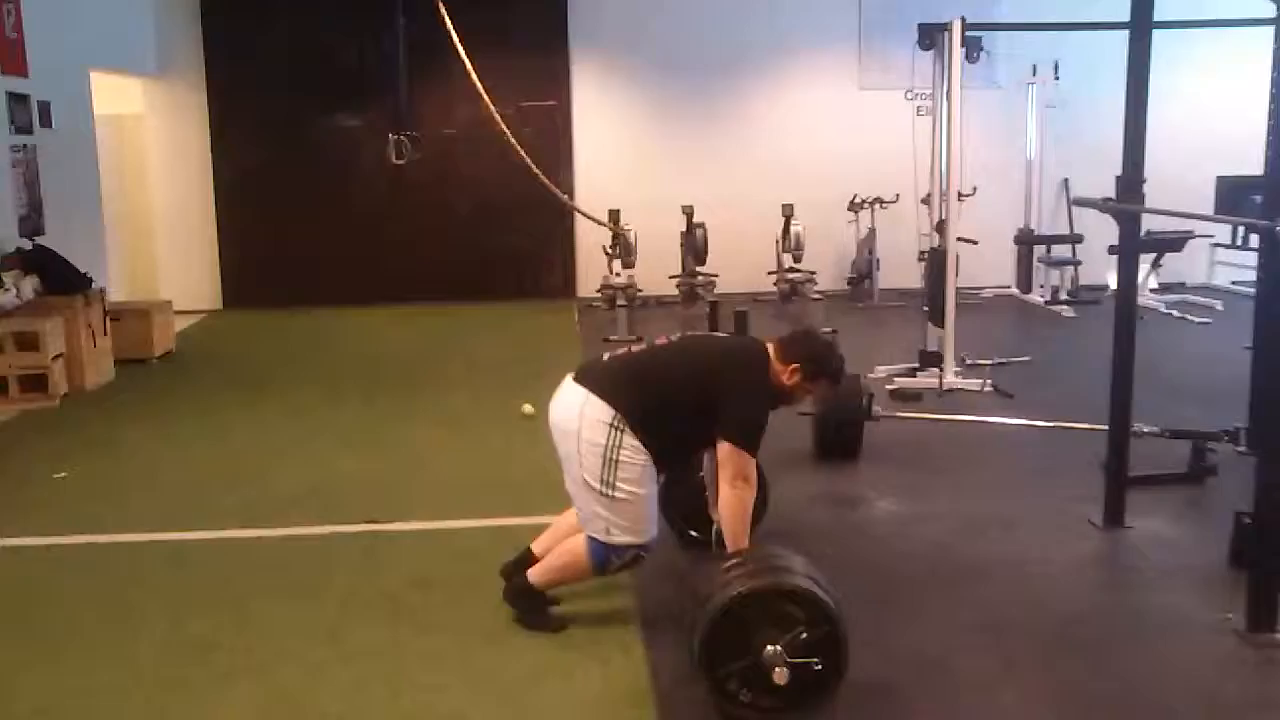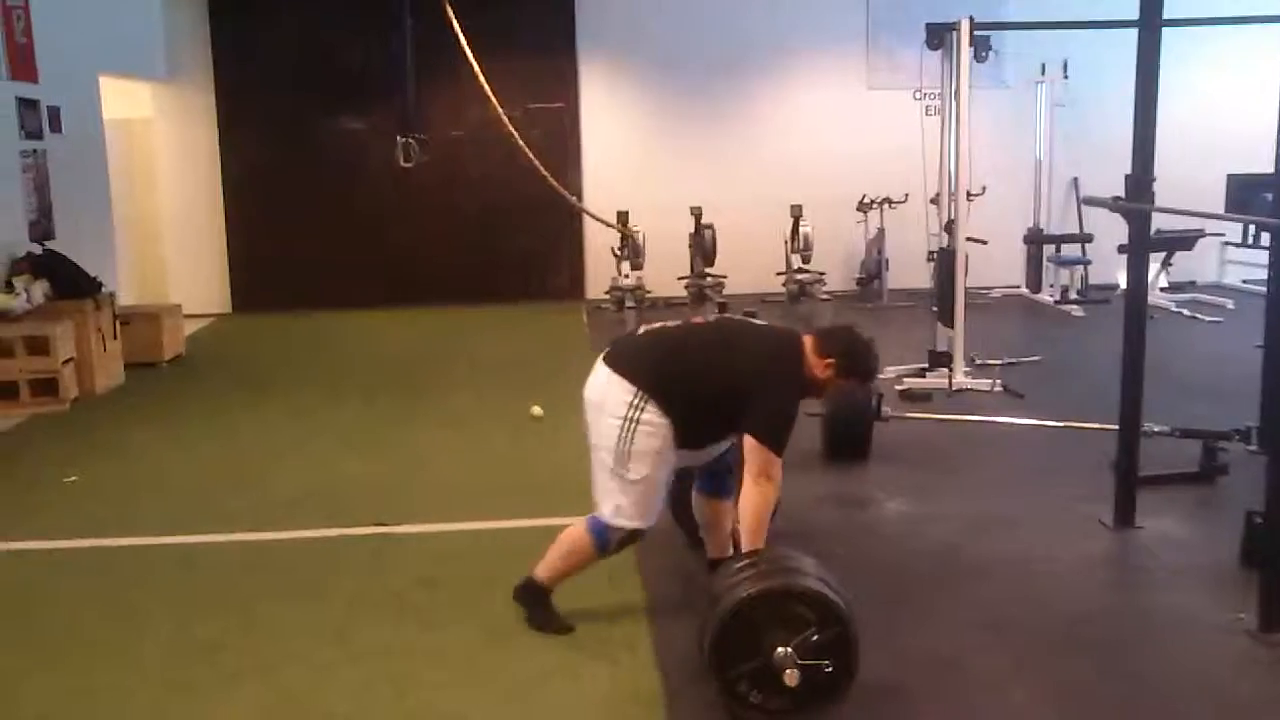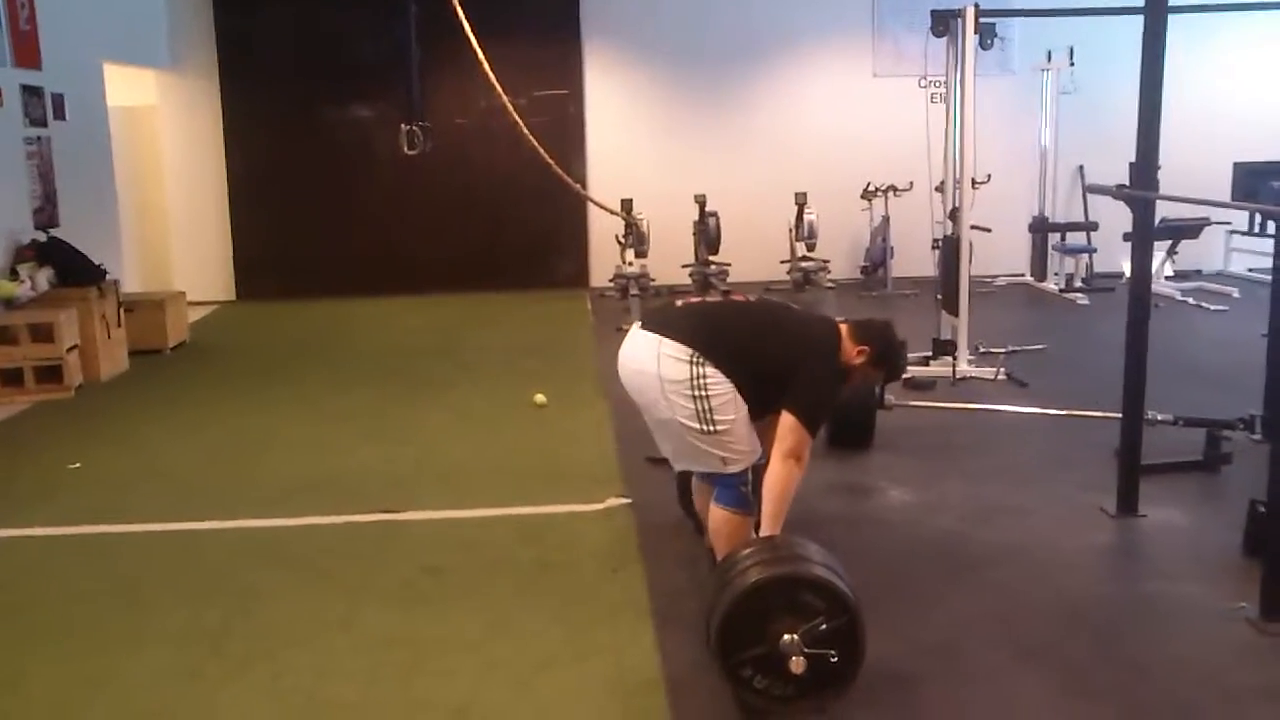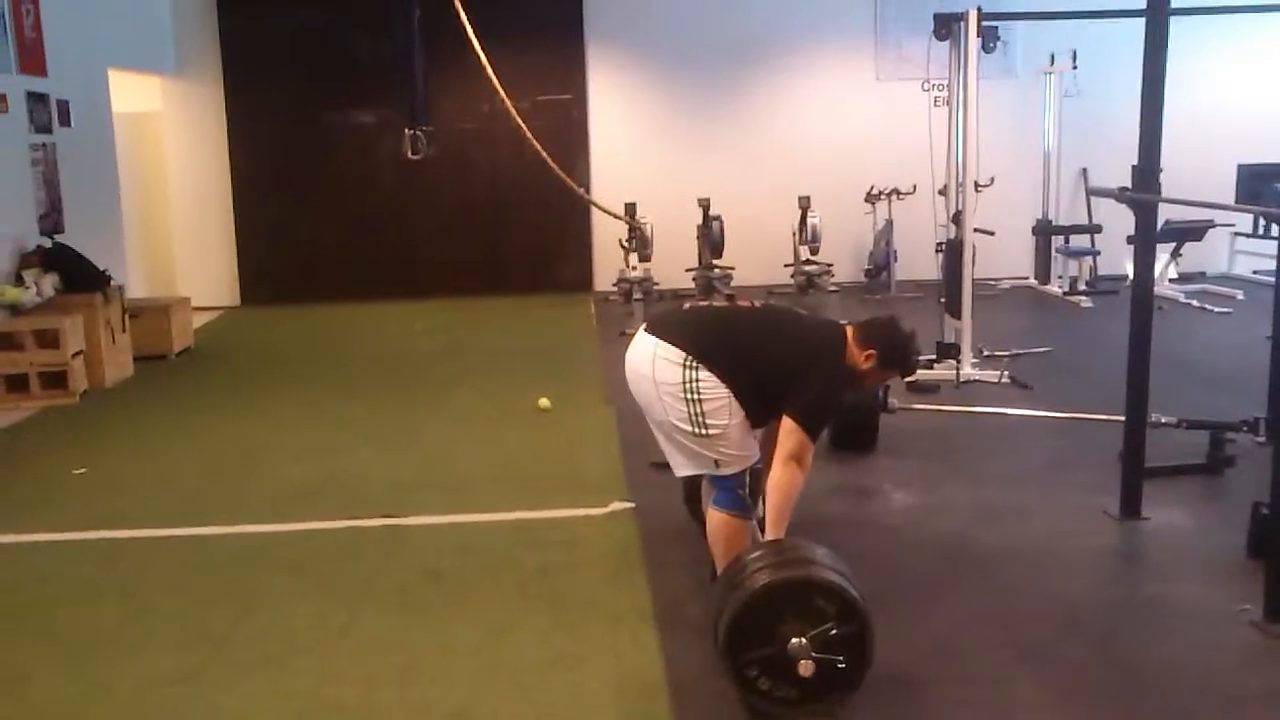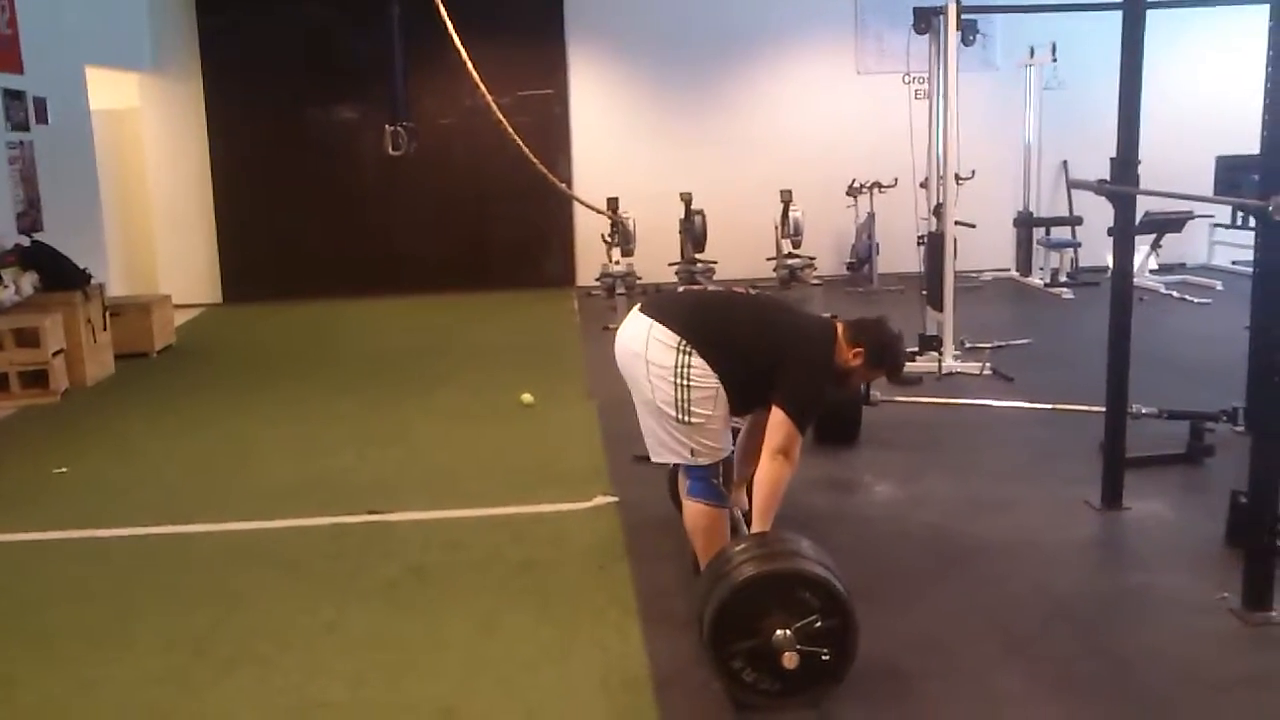
dt=0.5s
person 1, frame 1
left shoulder: (742, 359)
right shoulder: (750, 383)
right elbow: (738, 481)
left hip: (580, 396)
right hip: (600, 414)
left knee: (603, 505)
right knee: (629, 543)
left ankle: (523, 566)
right ankle: (527, 589)
person 1, frame 2
left shoulder: (779, 349)
right shoulder: (780, 376)
right elbow: (762, 478)
left hip: (633, 373)
right hip: (631, 394)
left knee: (718, 462)
right knee: (626, 519)
left ankle: (721, 565)
right ankle: (534, 590)
person 1, frame 3
left shoulder: (808, 336)
right shoulder: (823, 362)
left elbow: (767, 411)
right elbow: (789, 457)
right hip: (675, 357)
left knee: (710, 459)
right knee: (734, 471)
left ankle: (722, 560)
person 1, frame 4
left shoulder: (818, 342)
right shoulder: (826, 367)
left elbow: (777, 420)
right elbow: (791, 460)
right hip: (676, 361)
left knee: (724, 468)
right knee: (734, 479)
left ankle: (726, 569)
person 1, frame 5
left shoulder: (805, 338)
right shoulder: (812, 359)
left elbow: (760, 420)
right elbow: (779, 454)
left wrist: (737, 488)
right hip: (668, 343)
left knee: (697, 460)
right knee: (706, 468)
left ankle: (708, 557)
